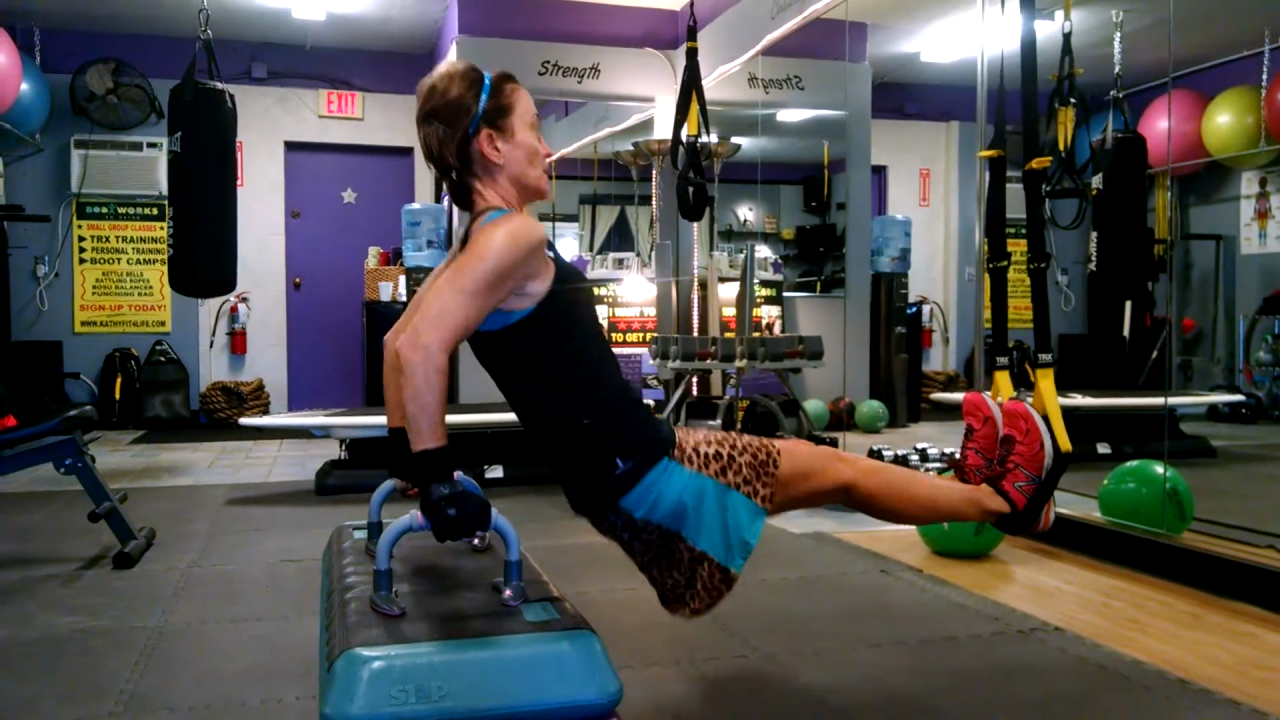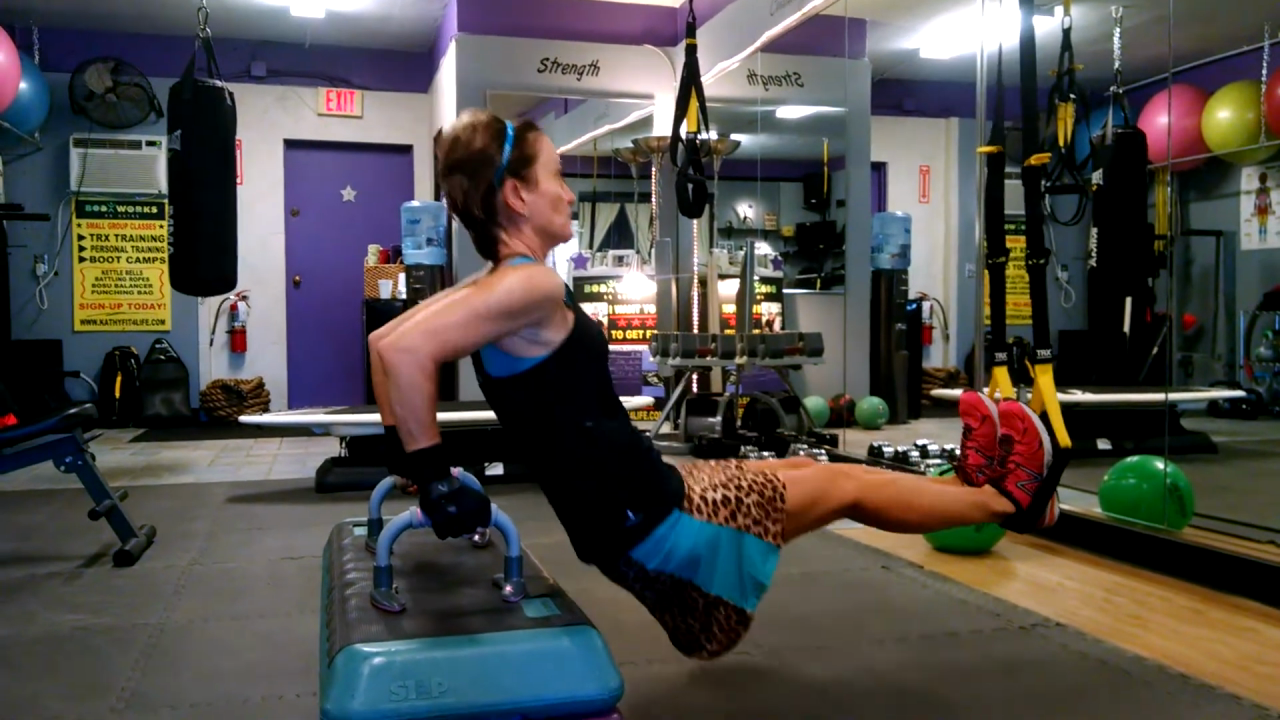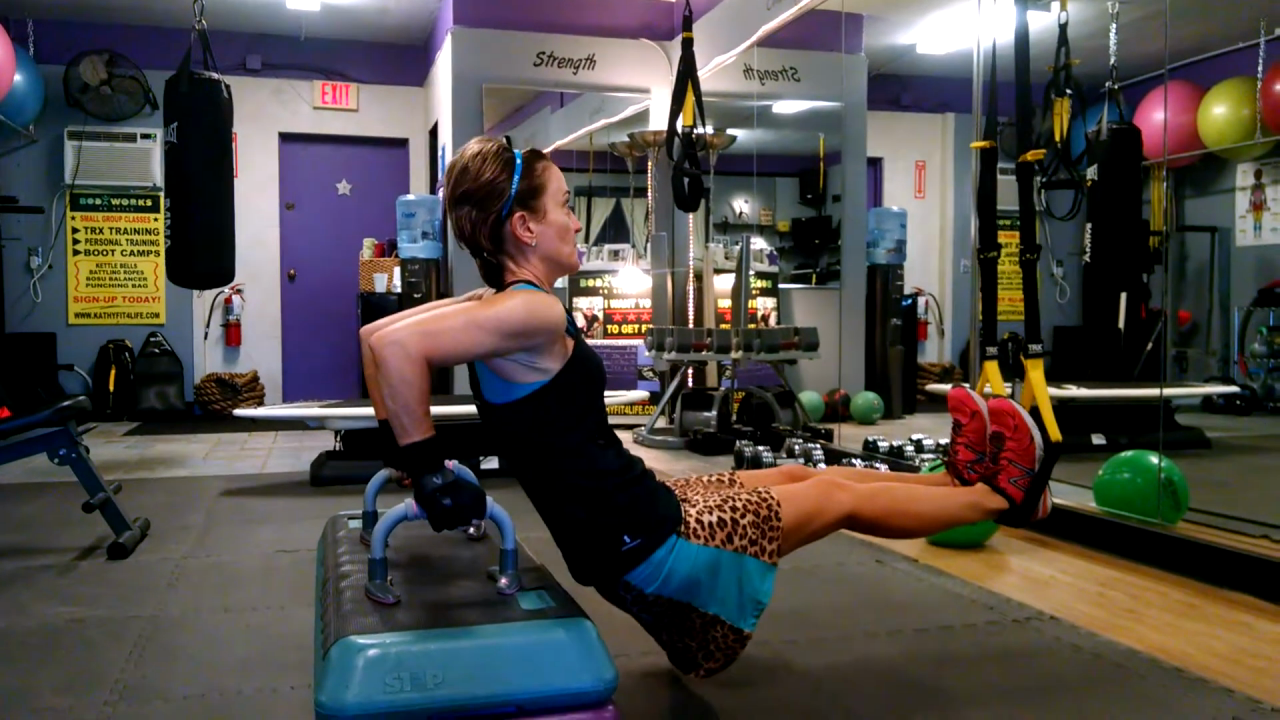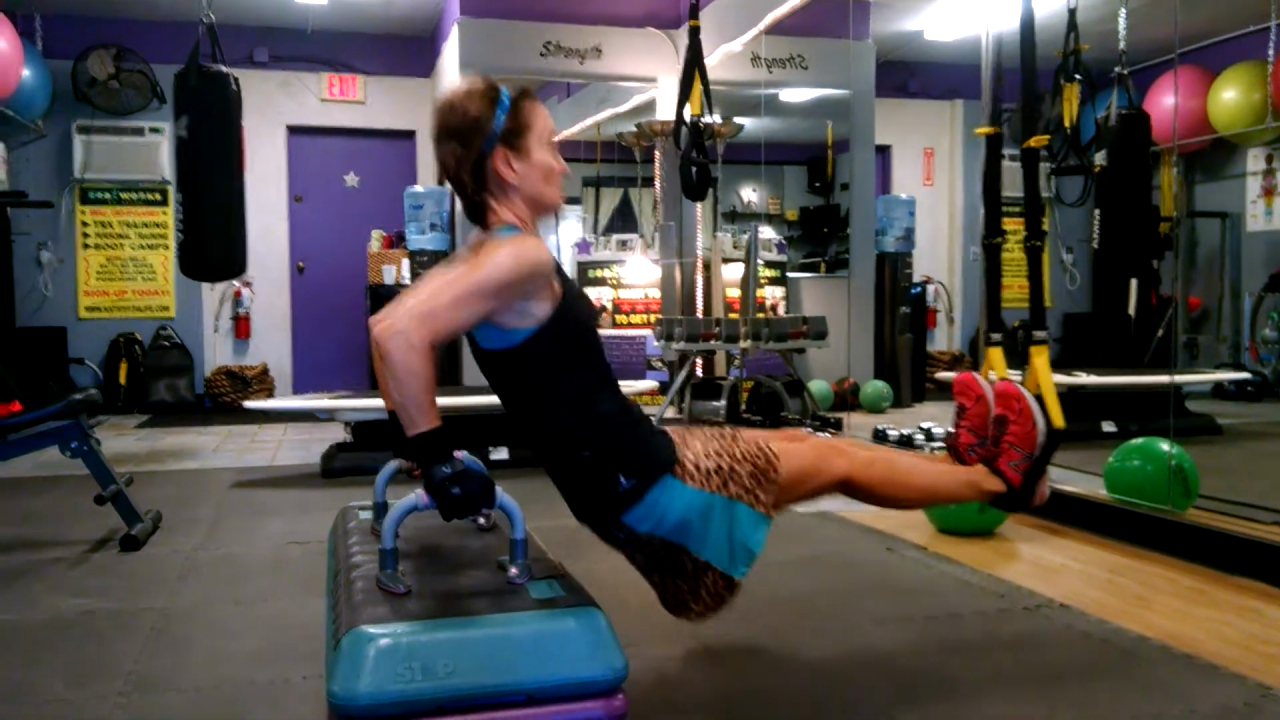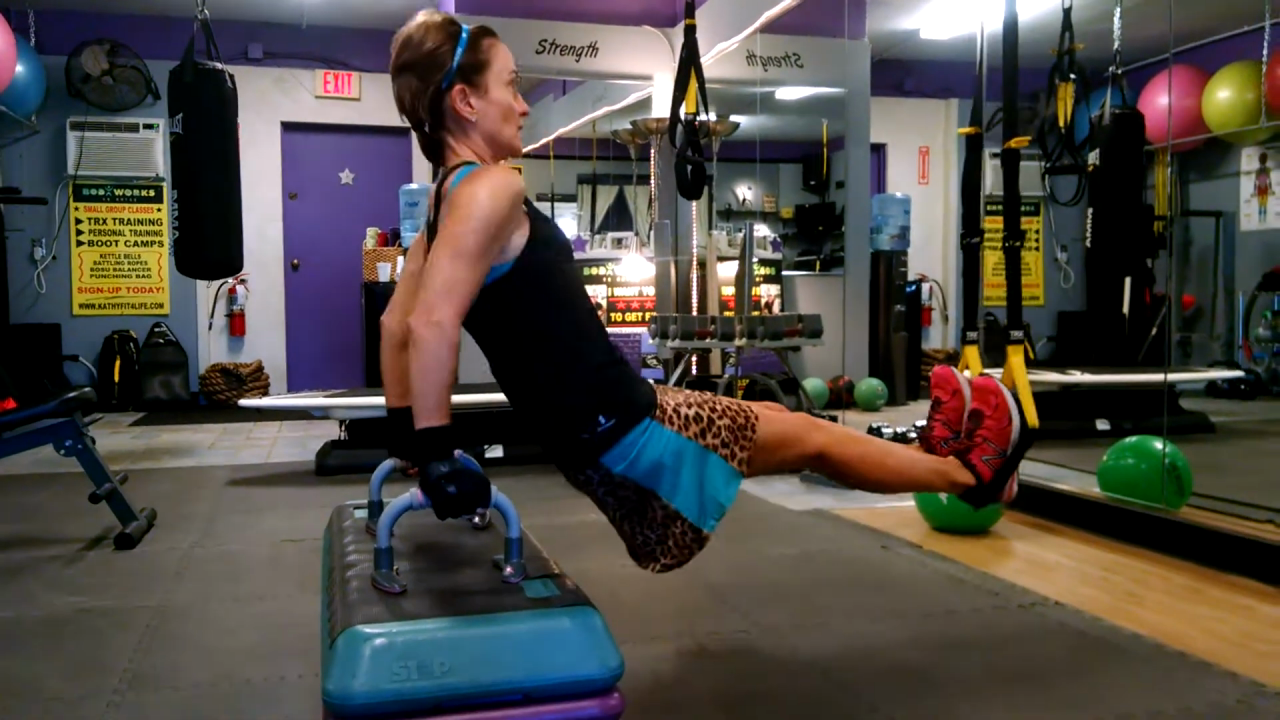
dt=0.3s
person 1, frame 1
left shoulder: (479, 245)
right shoulder: (513, 235)
left elbow: (399, 344)
right elbow: (417, 349)
left wrist: (412, 465)
right wrist: (439, 482)
left hip: (622, 469)
right hip: (641, 475)
left knee: (809, 456)
right knee: (834, 469)
left ankle: (973, 483)
right ankle: (1004, 502)
person 1, frame 2
left shoulder: (495, 285)
right shoulder: (531, 285)
left elbow: (389, 348)
right elbow: (399, 352)
left wrist: (411, 462)
right wrist: (435, 478)
left hip: (634, 504)
right hip: (650, 524)
left knee: (803, 467)
right knee: (841, 483)
left ankle: (972, 488)
right ankle: (1007, 501)
person 1, frame 3
left shoulder: (495, 306)
right shoulder: (533, 313)
left elbow: (379, 339)
right elbow: (391, 343)
left wrist: (408, 453)
right wrist: (428, 470)
left hip: (634, 515)
right hip: (644, 544)
left knee: (796, 475)
right knee: (836, 494)
left ankle: (960, 481)
right ankle: (999, 497)
person 1, frame 4
left shoulder: (487, 254)
right shoulder: (521, 258)
left elbow: (390, 328)
right elbow: (397, 334)
left wrist: (419, 446)
right wrist: (437, 459)
left hip: (631, 469)
right hip: (640, 489)
left knee: (796, 440)
right knee: (835, 462)
left ankle: (960, 463)
right ankle: (997, 481)
person 1, frame 5
left shoulder: (451, 195)
right shoulder: (488, 189)
left elbow: (397, 325)
right elbow: (434, 326)
left wrist: (408, 438)
right wrist: (436, 453)
left hip: (590, 432)
right hip: (615, 433)
left knee: (769, 417)
right knee: (807, 435)
left ankle: (927, 458)
right ankle: (970, 476)
